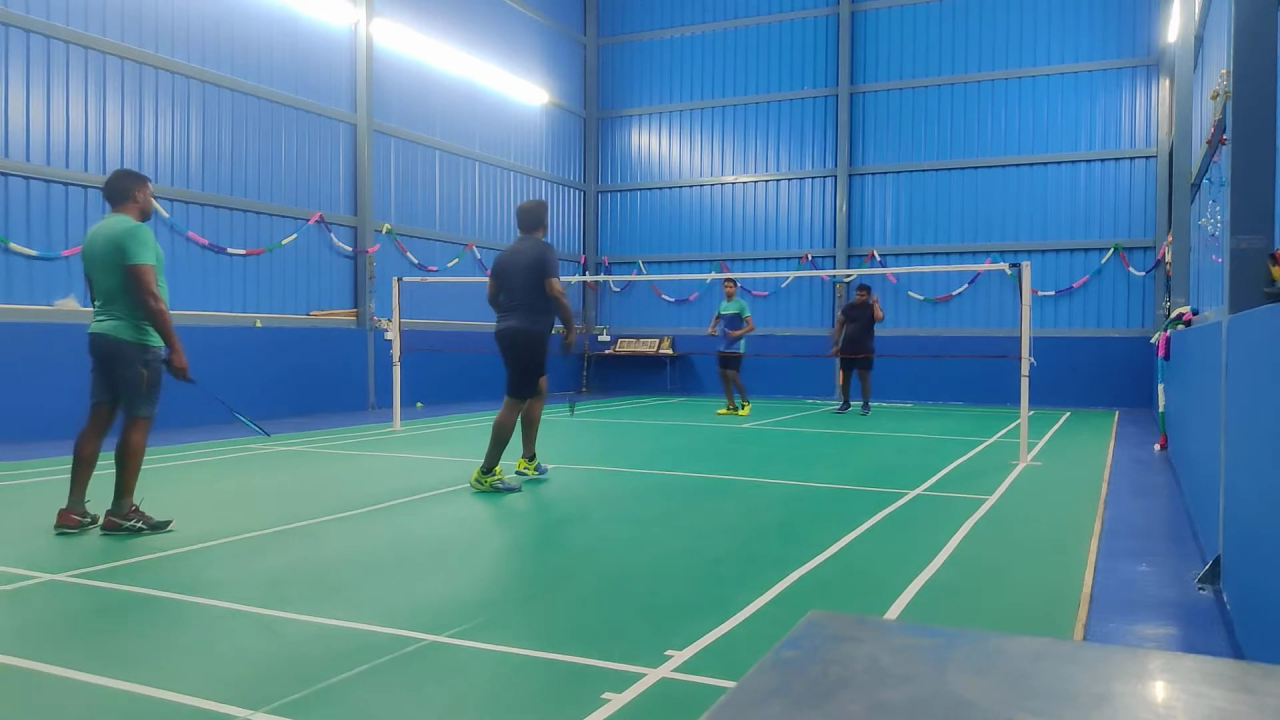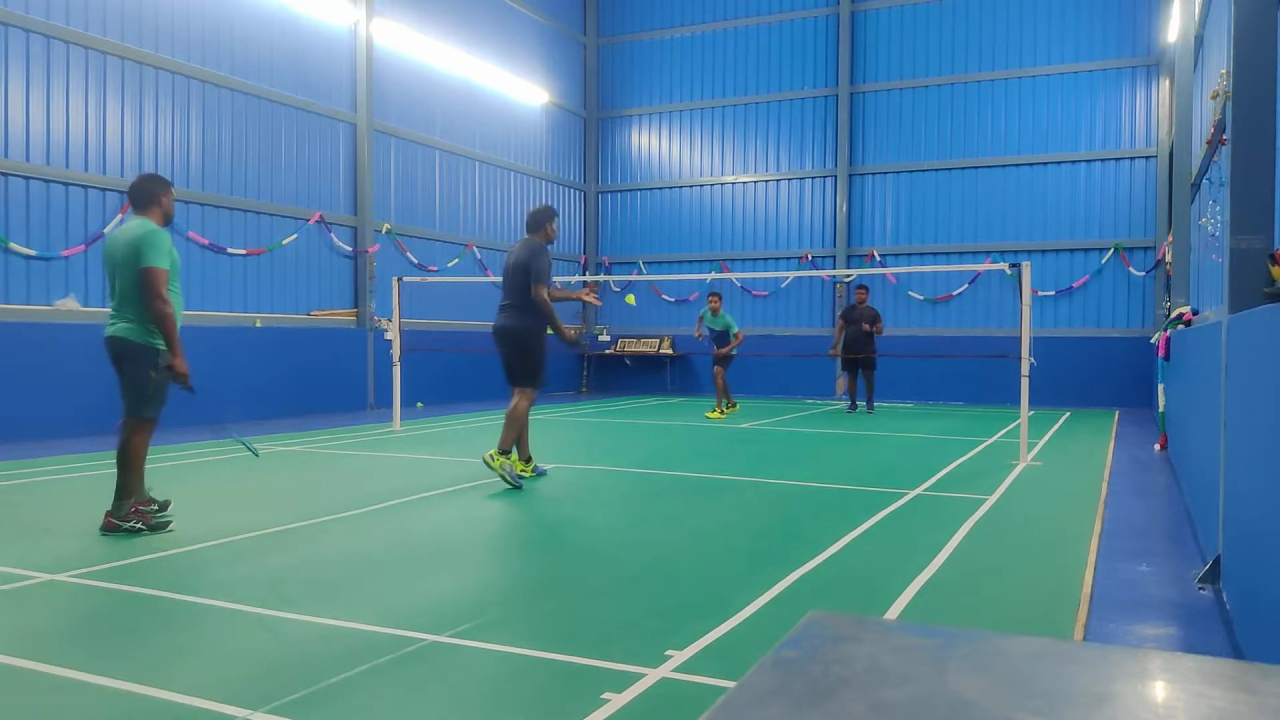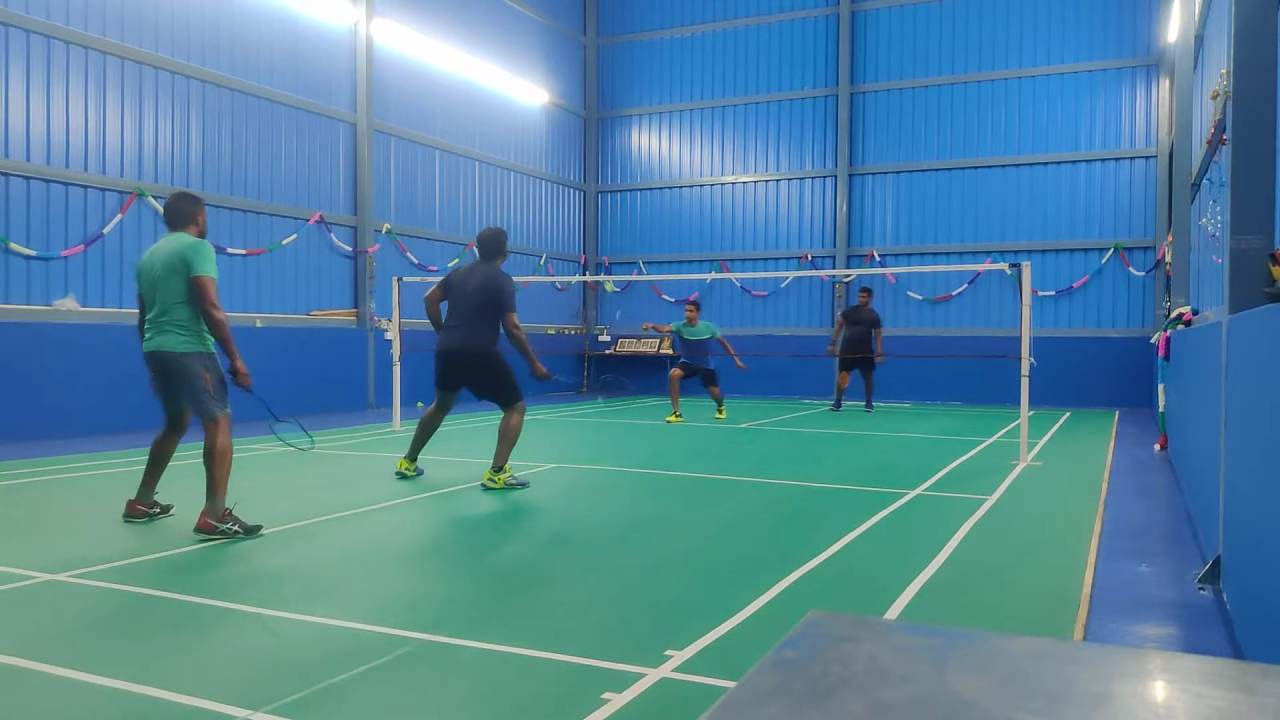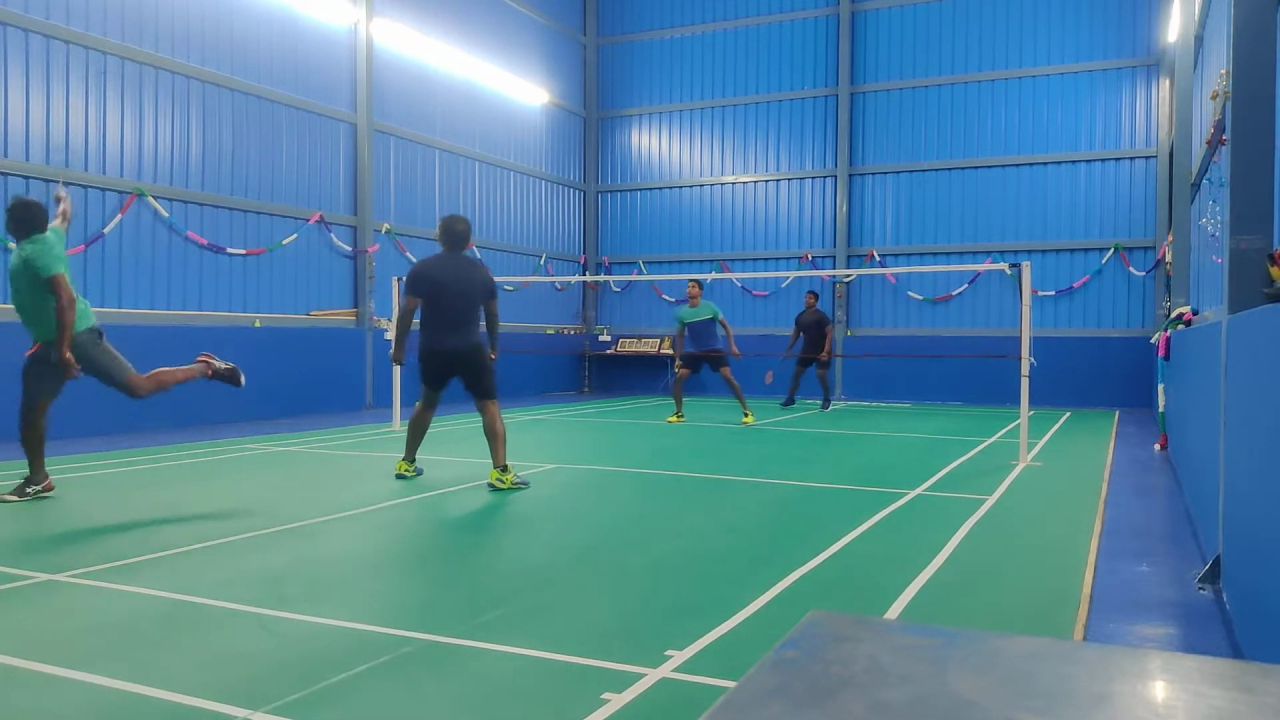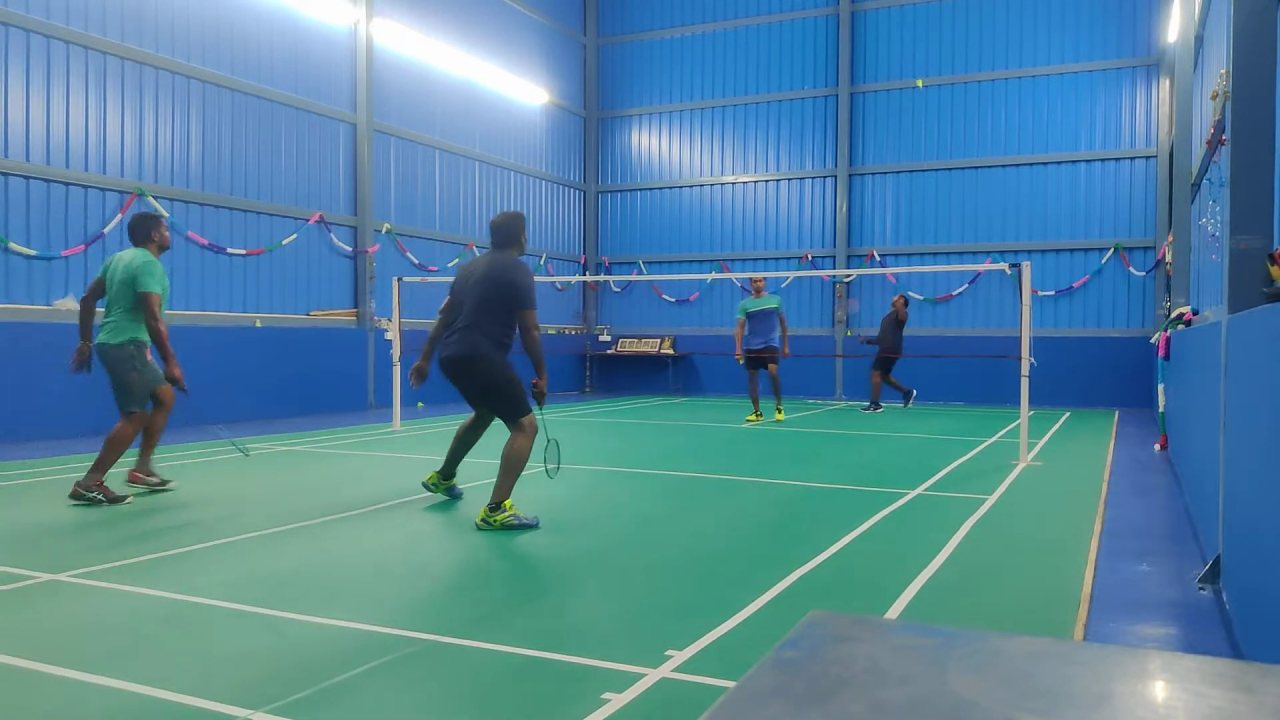
dt=1s
person 1, frame 1
left shoulder: (94, 234)
right shoulder: (135, 231)
right elbow: (149, 295)
right wrist: (174, 347)
left hip: (103, 336)
right hip: (135, 342)
left knee: (97, 421)
right knee: (137, 423)
left ankle: (74, 510)
right ankle: (121, 512)
person 1, frame 2
left shoulder: (118, 235)
right shoulder: (154, 235)
right elbow: (158, 298)
right wrist: (176, 353)
left hip: (122, 336)
right hip: (146, 342)
left knee: (135, 421)
right knee: (141, 424)
left ankle: (136, 497)
right ankle: (121, 513)
person 1, frame 3
left shoulder: (149, 255)
right shoulder: (197, 247)
left elbow: (144, 316)
right elbow: (210, 307)
right wrist: (235, 357)
left hip: (156, 350)
right hip: (189, 351)
left knee: (175, 424)
right knee: (219, 423)
left ankle: (142, 501)
right ankle: (215, 515)
person 1, frame 4
left shoulder: (34, 252)
right shoulder: (46, 237)
left elbow: (66, 298)
right elbow: (62, 219)
left wrist: (64, 348)
right wrist: (63, 201)
left hip: (78, 337)
right hip: (50, 344)
left knee: (139, 387)
right knee: (30, 409)
left ankle: (205, 367)
right ankle: (38, 478)
person 1, frame 5
left shoulder: (119, 259)
right shoulder: (148, 264)
left elbow: (88, 299)
right elbow: (153, 318)
left wrist: (85, 342)
right wrist: (170, 362)
left hip: (114, 344)
right hip: (127, 346)
left knee: (166, 398)
right knee: (135, 416)
left ankle: (142, 469)
right ankle: (90, 485)
person 2, frame 1
left shoulder: (504, 255)
right shoulder: (544, 251)
left elbow: (492, 296)
right elbow: (555, 293)
right wrist: (570, 329)
left hip: (508, 331)
right hip: (531, 333)
left knee: (538, 390)
right knee: (515, 401)
left ankle: (528, 460)
right ankle: (486, 473)
person 2, frame 2
left shoulder: (518, 250)
right shoulder: (539, 251)
right elbow: (539, 297)
left wrist: (577, 295)
right wrist: (560, 330)
left hip: (507, 327)
right hip: (525, 330)
left knee: (521, 393)
right knee: (526, 393)
left ankle: (524, 462)
right ankle: (501, 454)
person 2, frame 3
left shoulder: (459, 273)
right shoulder: (502, 280)
left elbow: (430, 300)
right elbow: (512, 328)
left wrist: (442, 333)
right wrist: (534, 363)
left hip: (447, 351)
right hip: (479, 353)
left knee: (441, 406)
right knee: (515, 408)
left ankle: (408, 462)
right ankle: (497, 473)
person 2, frame 4
left shoulder: (422, 269)
right shoulder: (481, 272)
left elbow: (407, 311)
right elbow: (493, 316)
left wrist: (398, 347)
right wrist: (493, 347)
left hip: (433, 350)
right hip: (471, 349)
left knee: (427, 403)
right knee: (489, 408)
left ankle: (407, 463)
right ankle: (501, 472)
person 2, frame 5
left shoulder: (470, 267)
right shoulder: (518, 271)
left elbow: (444, 315)
right elbow: (529, 330)
left wrist: (425, 358)
right wrist: (541, 375)
left hip: (452, 356)
right hip: (480, 358)
left knee: (484, 414)
right knee: (525, 426)
left ankle: (442, 478)
right ankle: (496, 510)
